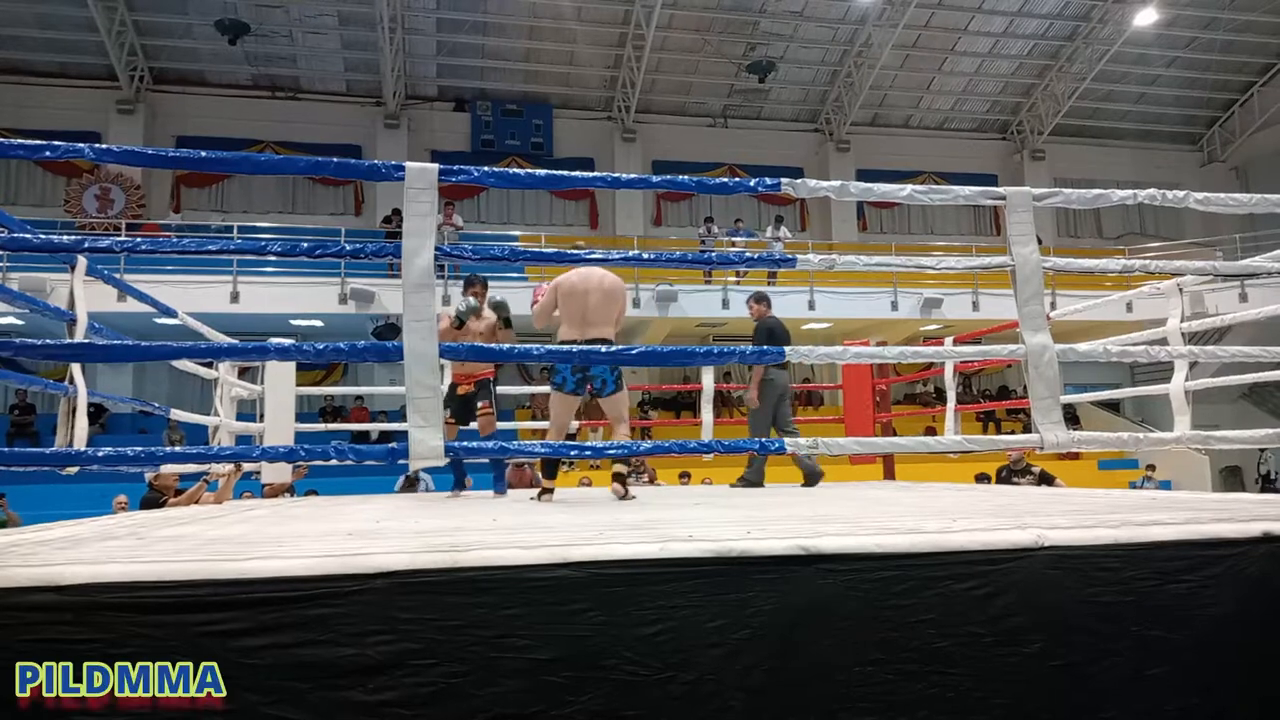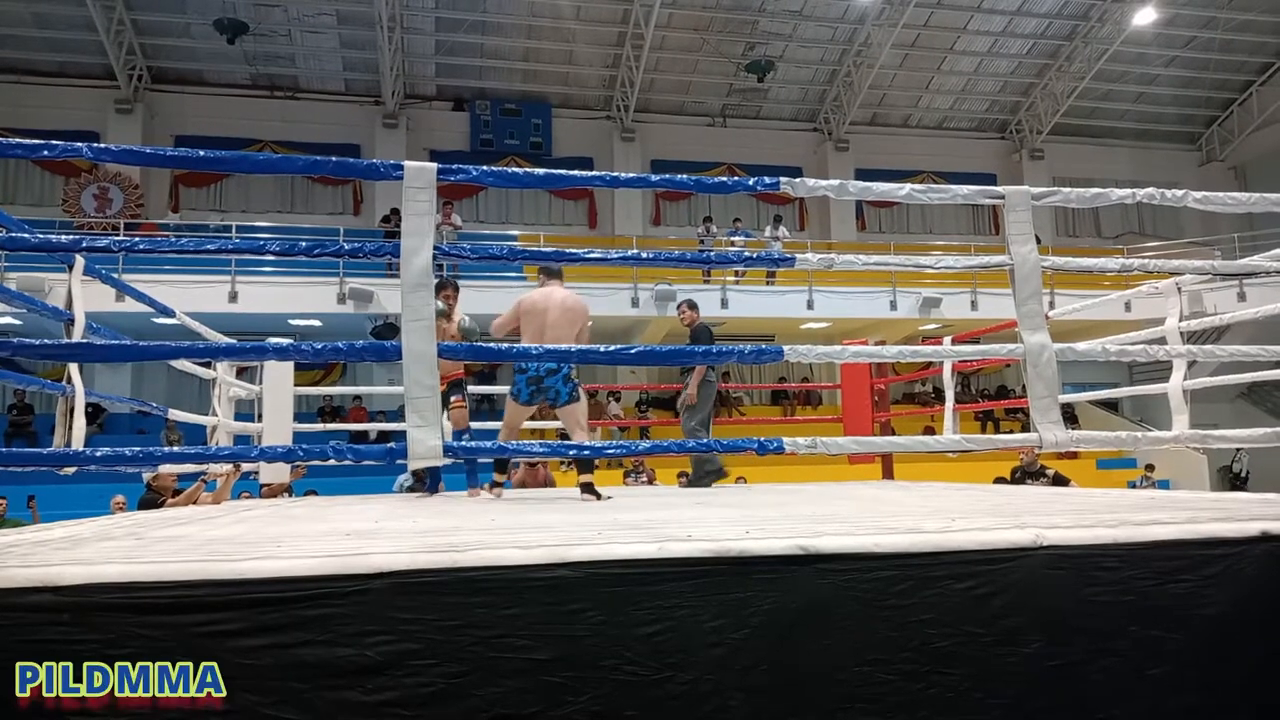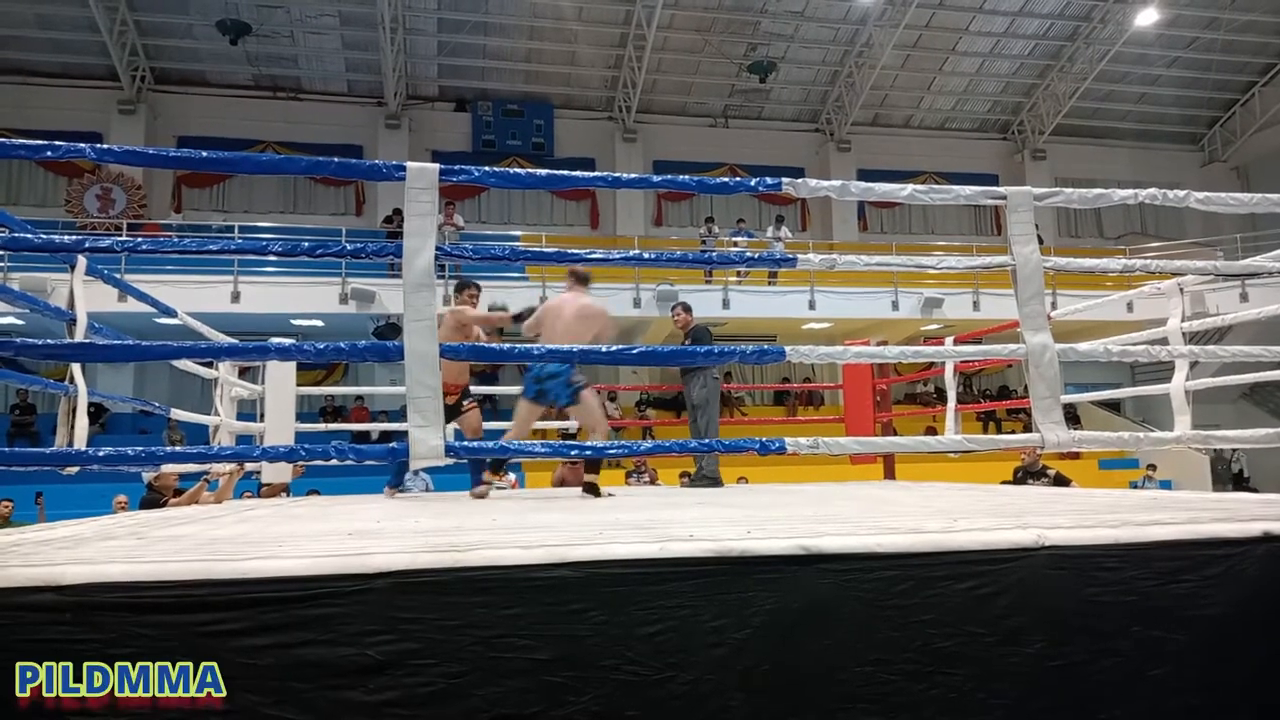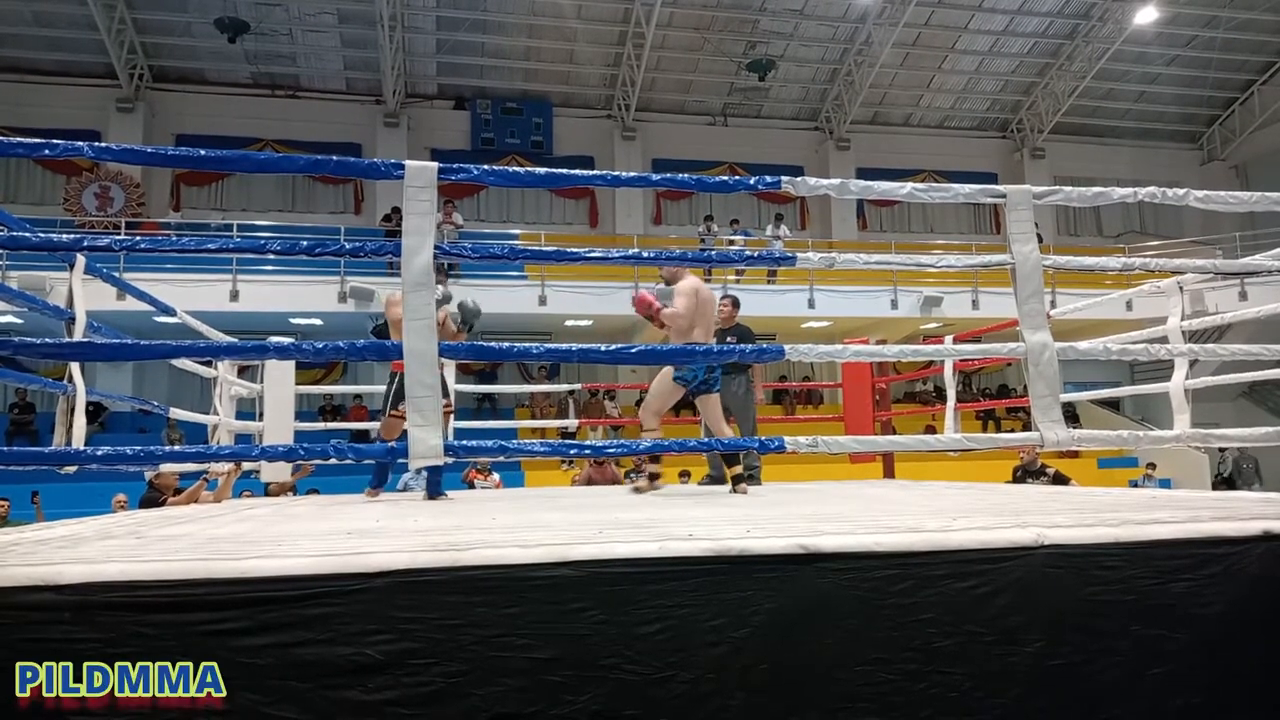
dt=1s
person 1, frame 1
left shoulder: (561, 282)
right shoulder: (616, 283)
left elbow: (539, 321)
left wrist: (539, 299)
left knee: (557, 428)
right knee: (620, 421)
left ankle: (547, 488)
right ankle: (619, 482)
person 1, frame 2
left shoulder: (526, 300)
right shoulder: (578, 304)
left elbow: (496, 330)
right elbow: (581, 344)
left wrist: (513, 323)
left hip: (527, 370)
right hip: (559, 371)
left knee: (510, 428)
right knee: (580, 432)
left ankle: (497, 482)
right ankle: (588, 487)
person 1, frame 3
left shoulder: (552, 303)
right shoulder: (597, 309)
left elbow: (529, 330)
right elbow: (605, 339)
left hip: (538, 370)
right hip: (565, 372)
left knee: (517, 432)
right knee: (599, 428)
left ankle: (488, 480)
right ankle: (590, 484)
person 1, frame 4
left shoulder: (686, 286)
right shoulder: (702, 289)
left elbow: (680, 318)
left wrist: (655, 307)
right wrist: (655, 316)
right hip: (707, 361)
left knee: (649, 412)
right knee: (718, 423)
left ankle: (653, 474)
right ankle: (739, 480)
person 2, frame 1
left shoulder: (493, 317)
right shoulder: (449, 316)
left elbow: (508, 345)
right elbow: (440, 340)
left wrist: (506, 318)
right wrist: (459, 320)
left hip: (483, 380)
right hip: (458, 382)
left knee: (487, 427)
right knee: (446, 433)
left ankle: (500, 483)
right ankle: (461, 479)
person 2, frame 2
left shoulder: (462, 321)
left wrist: (472, 340)
left hip: (454, 380)
left knee: (460, 421)
left ankle: (473, 479)
right ankle: (434, 483)
person 2, frame 3
left shoulder: (475, 325)
right shoulder: (455, 314)
right wrist: (516, 317)
left hip: (460, 388)
left knee: (474, 431)
left ankle: (479, 483)
right ankle: (394, 483)
person 2, frame 4
left shoulder: (441, 309)
right shoulder: (398, 299)
left elbow: (454, 341)
right elbow: (399, 324)
left wrist: (466, 325)
right hip: (404, 372)
left knee: (440, 430)
right knee: (389, 430)
left ankle: (434, 489)
right ankle: (377, 482)
person 3, frame 1
left shoulder: (763, 326)
right shoulder: (782, 327)
left wrist: (752, 388)
right wrist: (784, 390)
left hip: (768, 378)
right hip: (782, 377)
left knee: (759, 430)
right knee: (786, 428)
left ankle: (753, 477)
right ankle: (810, 468)
person 3, frame 2
left shoulder: (700, 330)
right shoulder: (696, 333)
left wrist: (693, 386)
right wrist: (688, 389)
left hip: (701, 383)
right hip: (697, 384)
left knee: (691, 426)
right knee: (698, 427)
left ankle: (713, 466)
right ankle: (698, 476)
person 3, frame 3
left shoulder: (700, 332)
right shoulder: (686, 338)
left hip: (704, 381)
right hip: (691, 384)
left knee: (708, 429)
right knee: (696, 431)
left ankle: (711, 475)
right ankle: (702, 475)
person 3, frame 4
left shoulder: (743, 332)
right shoulder: (714, 334)
left elbow: (755, 361)
left wrist: (758, 389)
left hip: (739, 383)
right hip: (717, 384)
left knee: (747, 430)
right knee: (712, 429)
left ankle: (753, 473)
right ankle: (717, 474)
